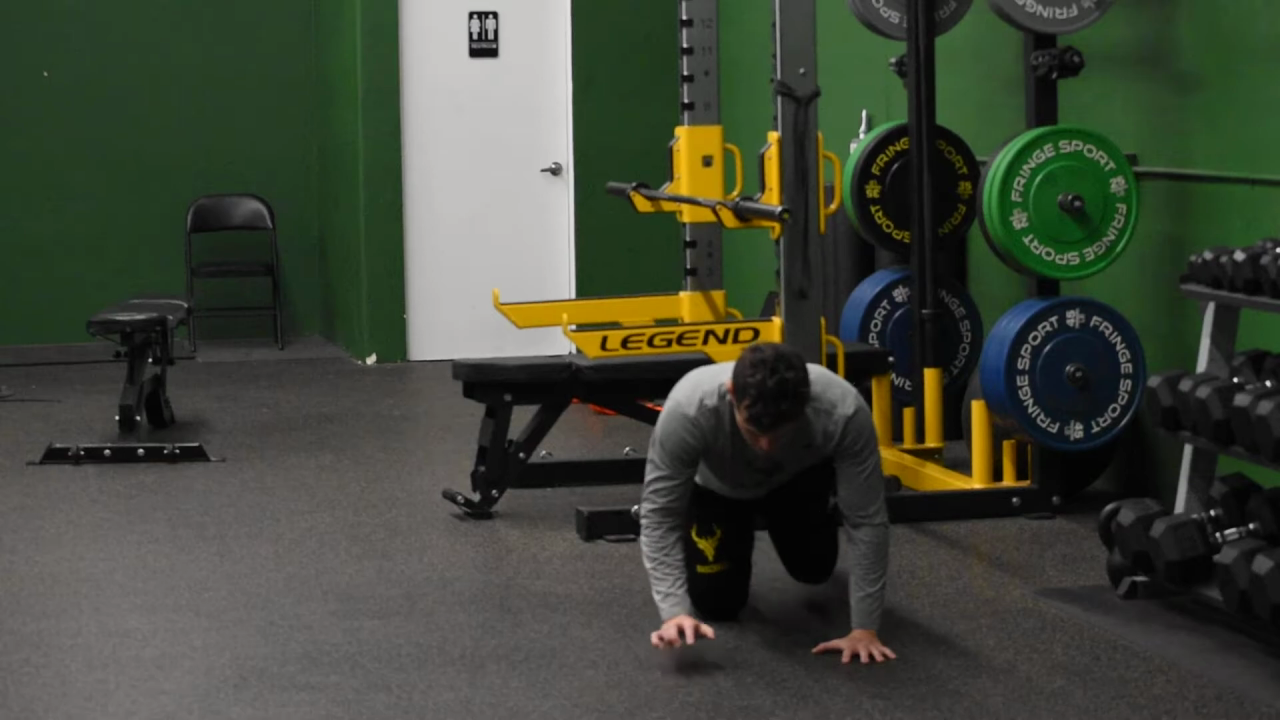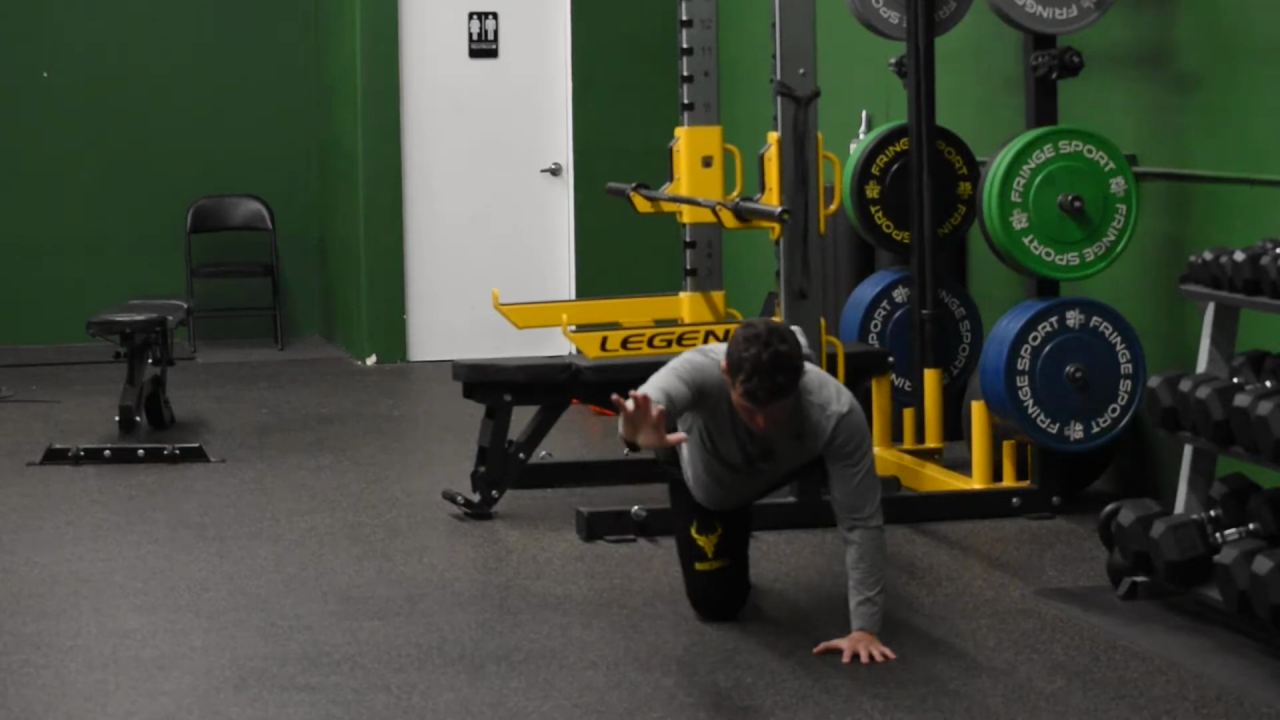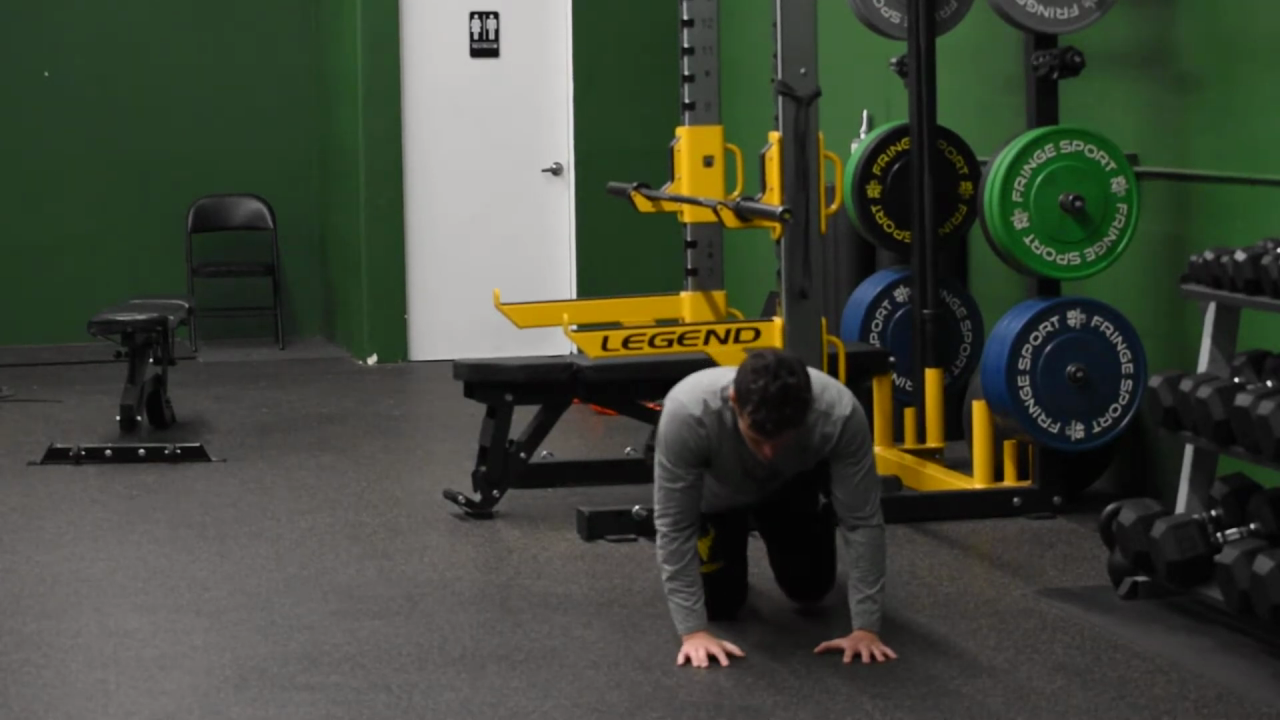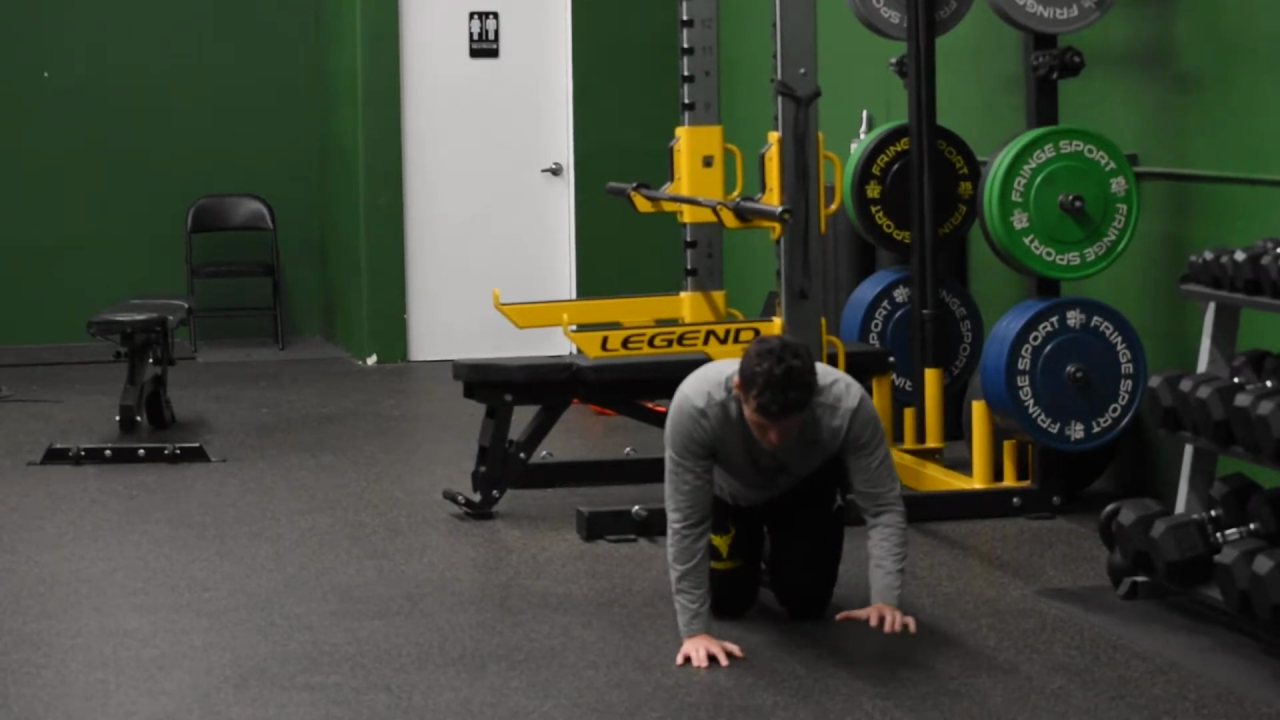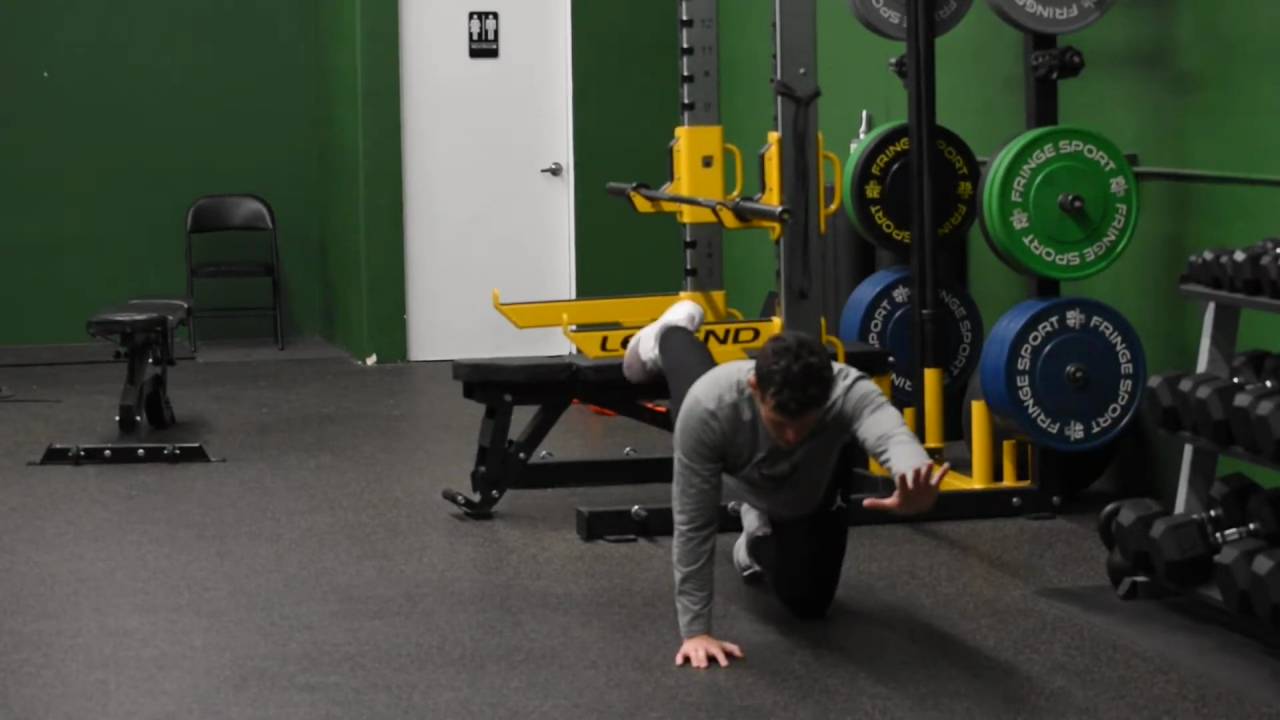
dt=1s
person 1, frame 1
left shoulder: (843, 412)
right shoulder: (689, 409)
left elbow: (867, 521)
right elbow: (658, 514)
left wrist: (864, 628)
right wrist: (675, 608)
left knee: (812, 570)
right knee: (718, 602)
person 1, frame 2
left shoulder: (836, 412)
right shoulder: (701, 370)
left elbow: (862, 521)
right elbow: (650, 400)
left wrist: (865, 628)
right wrist: (637, 433)
left hip: (785, 464)
right hip: (703, 468)
right knee: (717, 603)
person 1, frame 3
left shoulder: (839, 414)
right shoulder: (688, 413)
left elbow: (862, 521)
right elbow: (674, 527)
left wrist: (865, 628)
right wrist: (692, 630)
left knee: (809, 587)
right knee: (720, 603)
person 1, frame 4
left shoulder: (847, 405)
right shoulder: (696, 405)
left elbow: (884, 505)
right elbow: (685, 521)
left wrist: (885, 596)
right wrist: (694, 630)
left hip: (809, 485)
right hip: (727, 486)
left knee: (805, 603)
right knee: (728, 603)
left ankle: (776, 551)
person 1, frame 5
left shoulder: (851, 394)
right shoulder: (710, 406)
left elbow: (895, 439)
right elbow: (693, 524)
left wrist: (916, 488)
right wrist: (695, 630)
right hip: (743, 472)
left knee: (807, 603)
left ankle: (760, 536)
right ankle: (671, 333)
